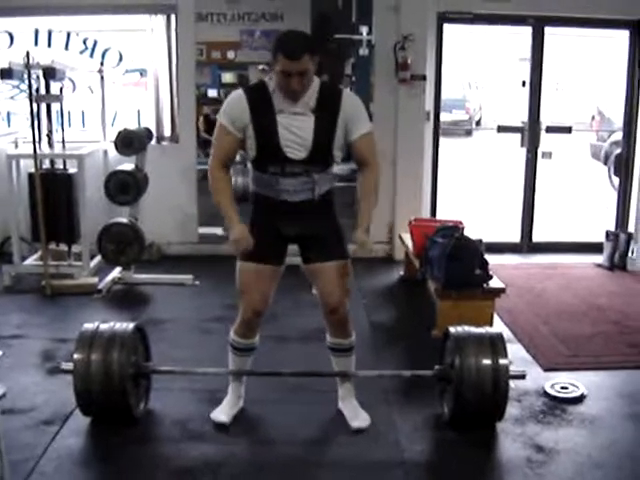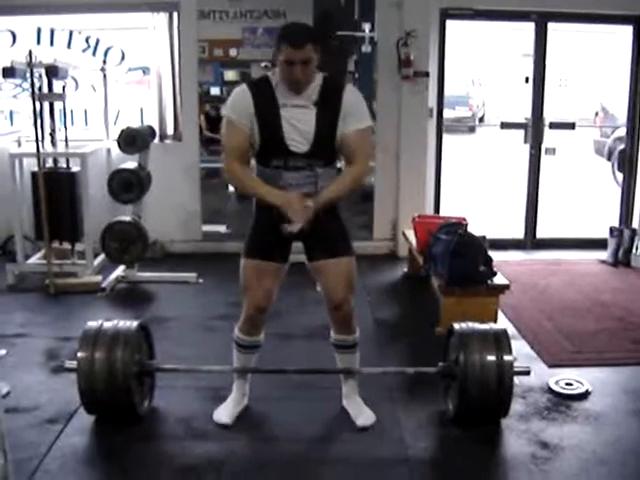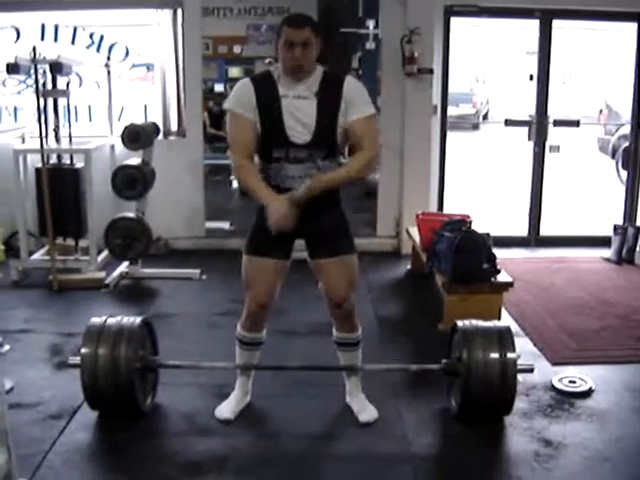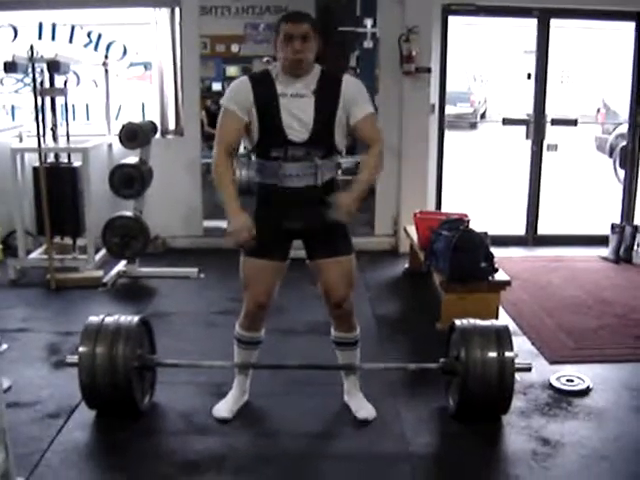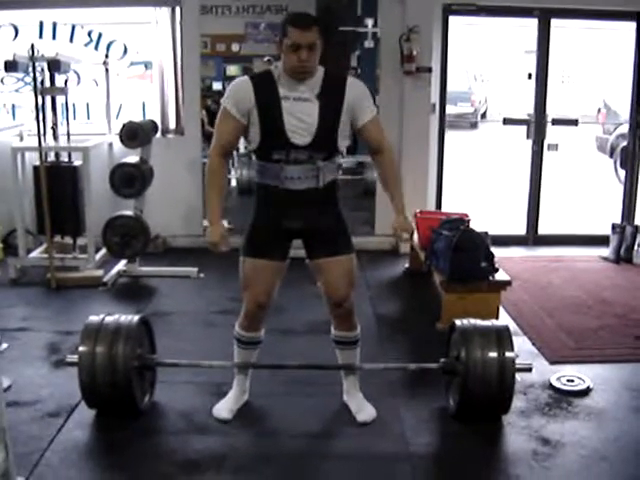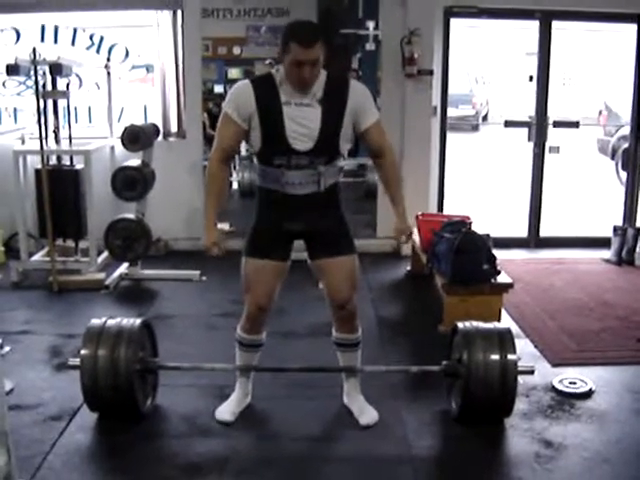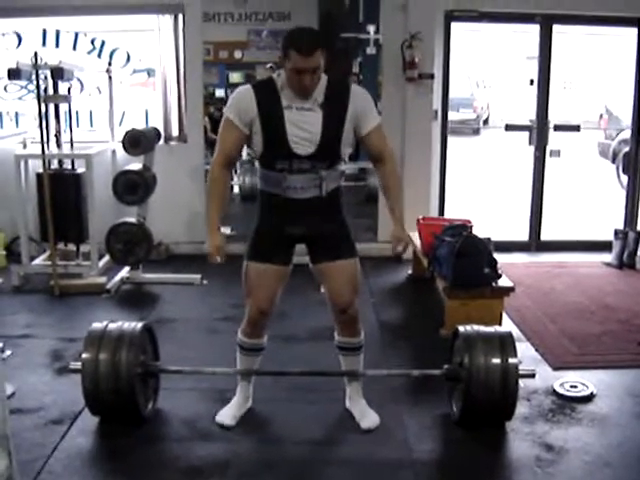
dt=0.2s
person 1, frame 1
left shoulder: (344, 103)
right shoulder: (243, 102)
left elbow: (369, 165)
right elbow: (218, 166)
left wrist: (365, 223)
right wrist: (233, 222)
left hip: (319, 215)
right hip: (267, 216)
left knee: (337, 308)
right knee: (250, 311)
left ankle: (346, 395)
right ankle: (234, 393)
person 1, frame 2
left shoulder: (346, 97)
right shoulder: (247, 97)
left elbow: (360, 165)
right elbow: (233, 164)
left wrist: (315, 205)
right wrist: (282, 200)
left hip: (325, 213)
right hip: (271, 213)
left knee: (342, 305)
right knee: (254, 308)
left ankle: (351, 392)
right ankle: (239, 391)
person 1, frame 3
left shoulder: (347, 89)
right shoulder: (250, 90)
left elbow: (369, 153)
right elbow: (240, 159)
left wrist: (315, 185)
right wrist: (273, 201)
left hip: (326, 209)
right hip: (273, 209)
left knee: (343, 303)
right knee: (256, 304)
left ankle: (354, 389)
right ankle: (242, 387)
person 1, frame 4
left shoulder: (346, 88)
right shoulder: (246, 89)
left elbow: (375, 147)
right elbow: (223, 155)
left wrist: (355, 194)
right wrist: (234, 211)
left hip: (325, 208)
right hip: (268, 210)
left knee: (341, 303)
right knee: (255, 305)
left ankle: (352, 388)
right ankle: (240, 387)
person 1, frame 5
left shoulder: (348, 90)
right shoulder: (247, 89)
left elbow: (381, 150)
right elbow: (218, 154)
left wrist: (399, 209)
right wrist: (214, 219)
left hip: (324, 208)
right hip: (271, 208)
left knee: (342, 303)
right knee: (254, 305)
left ankle: (351, 389)
right ankle: (239, 387)
person 1, frame 6
left shoulder: (350, 93)
right shoulder: (249, 93)
left elbow: (382, 154)
right elbow: (220, 159)
left wrist: (400, 213)
right wrist: (211, 223)
left hip: (325, 211)
right hip: (273, 211)
left knee: (345, 305)
right knee: (256, 307)
left ankle: (353, 391)
right ankle: (242, 389)
person 1, frame 7
left shoulder: (352, 98)
right shoulder: (250, 98)
left elbow: (383, 159)
right elbow: (222, 165)
left wrist: (398, 221)
right wrist: (213, 229)
left hip: (327, 215)
right hip: (274, 216)
left knee: (347, 308)
right knee: (257, 311)
left ankle: (355, 395)
right ankle: (242, 393)
